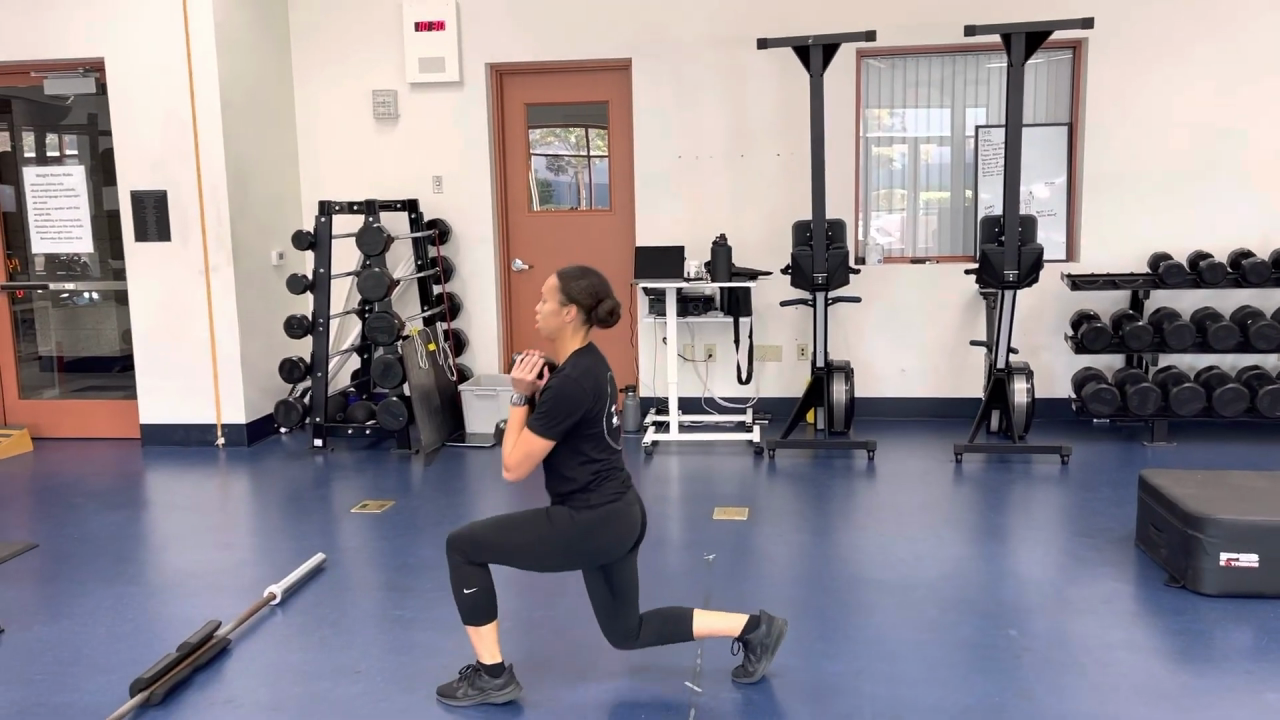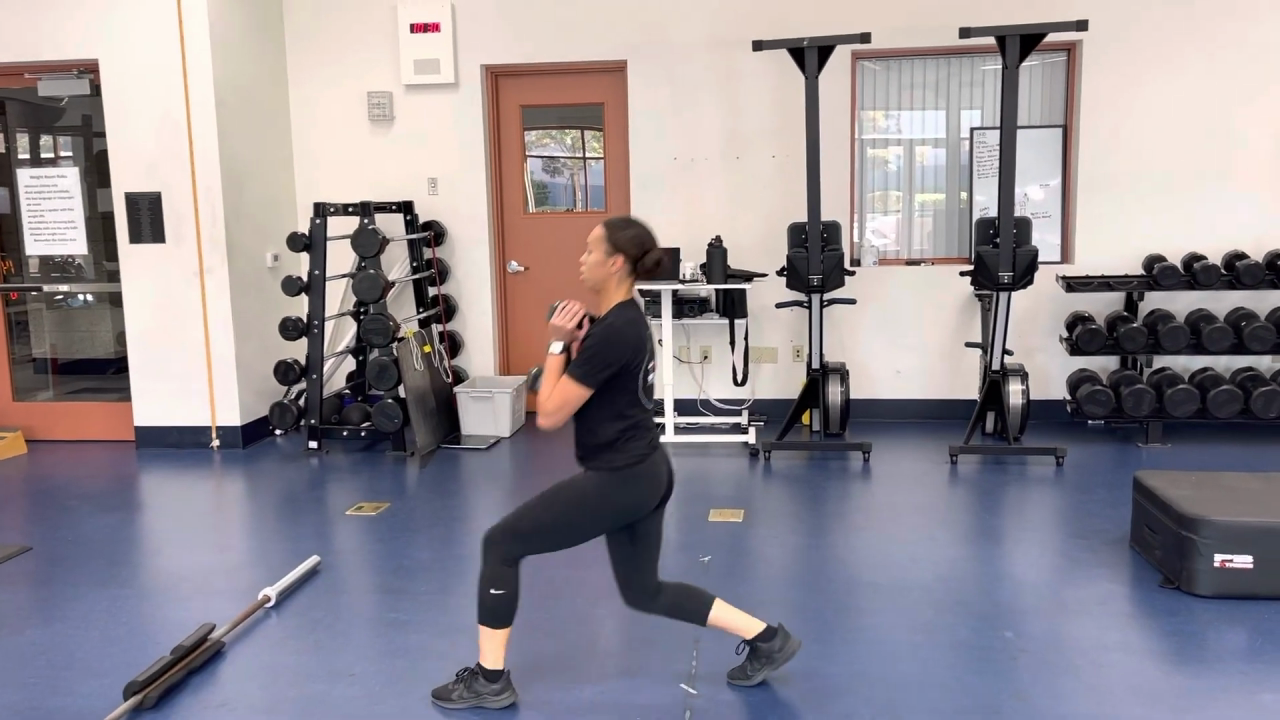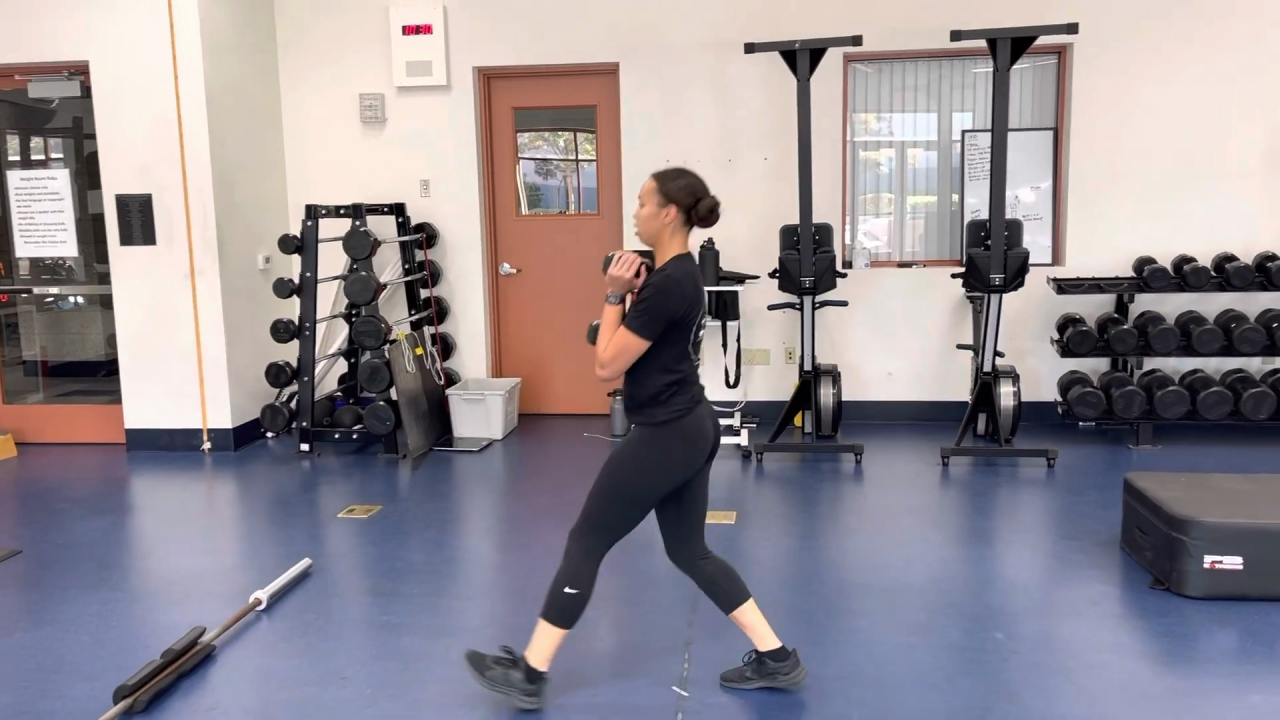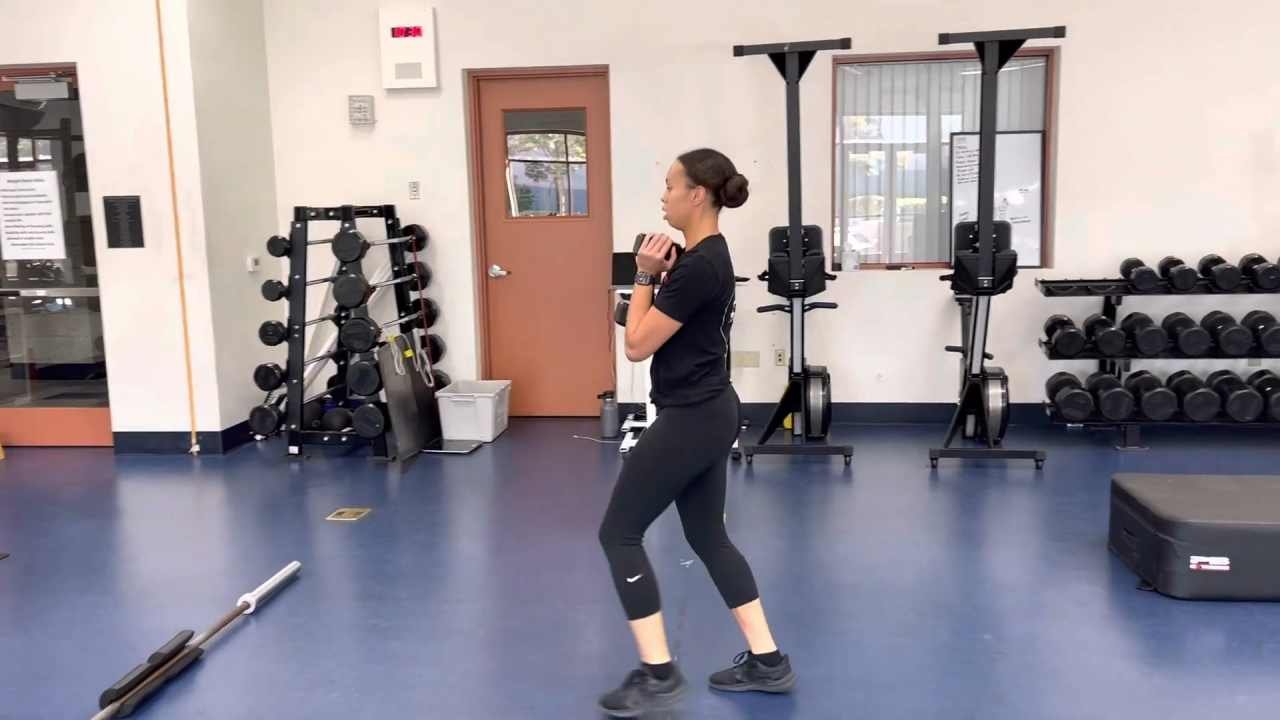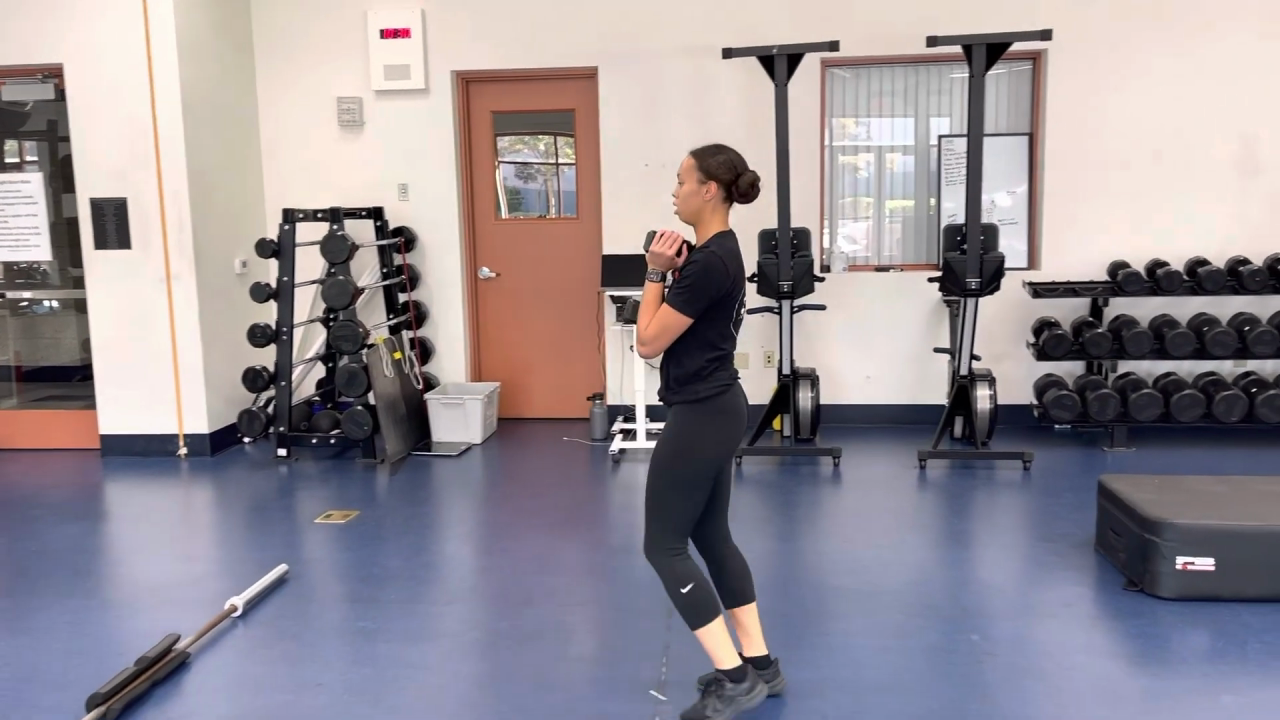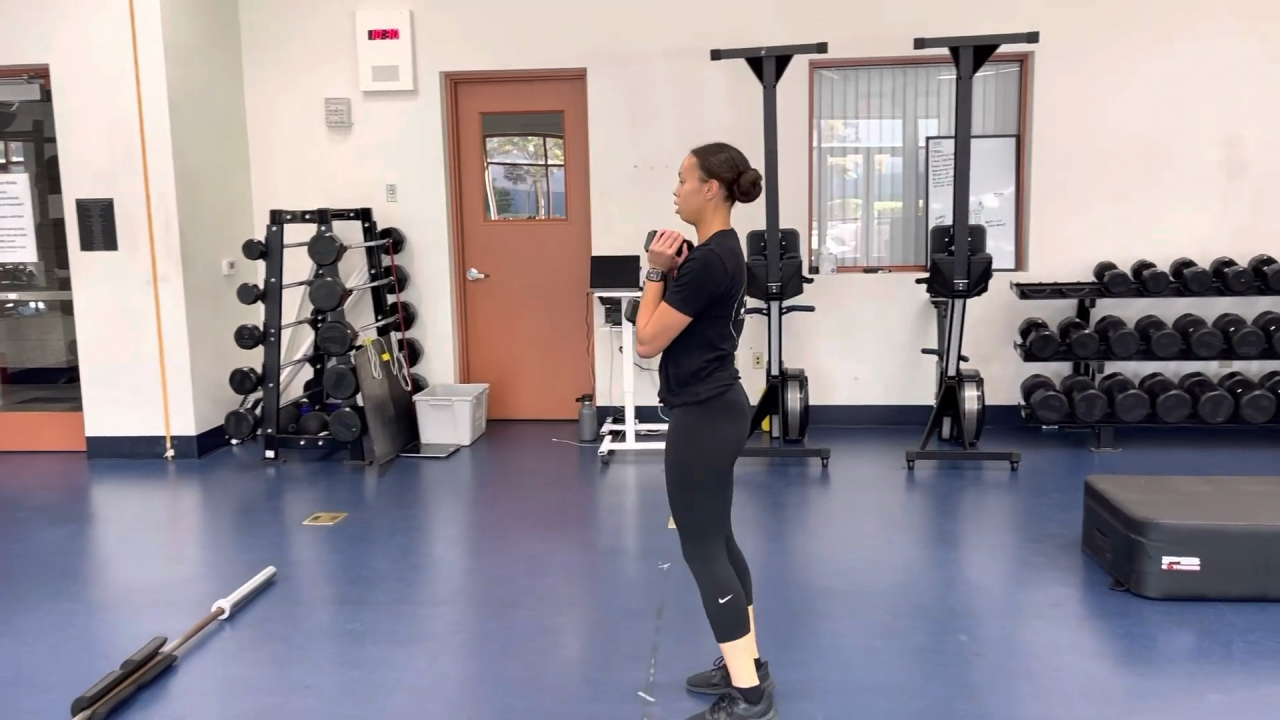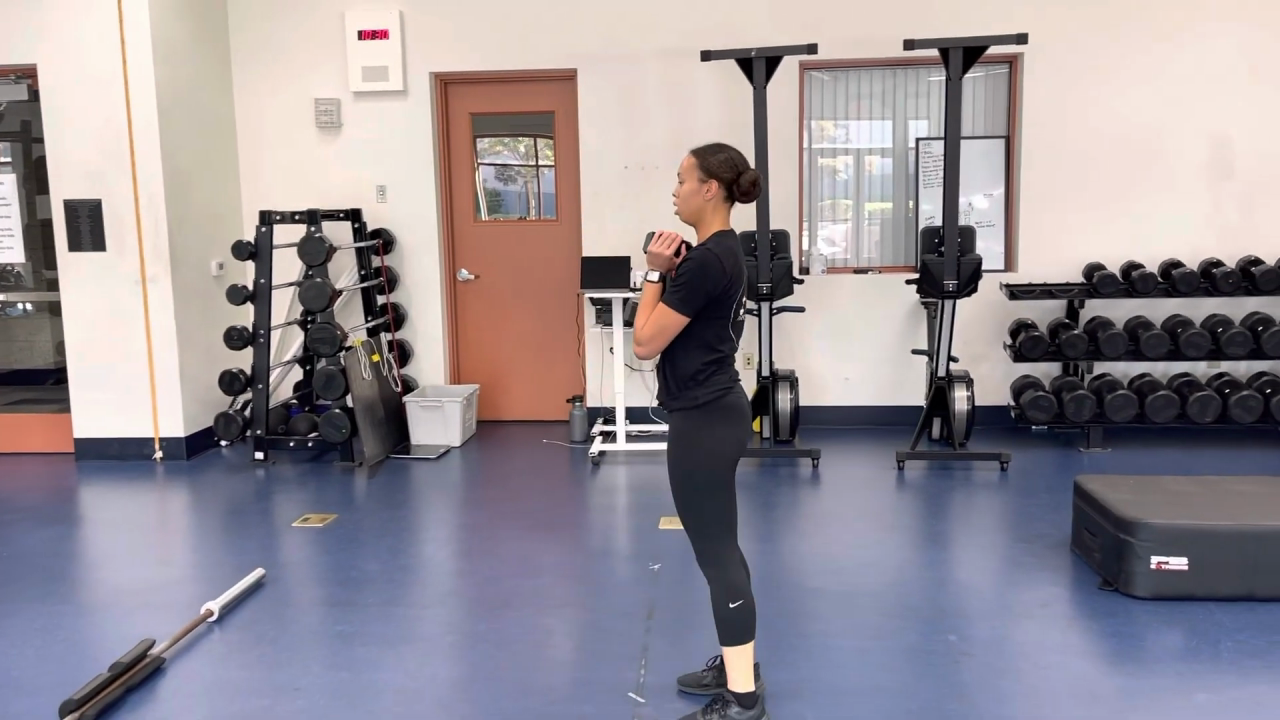
dt=0.2s
person 1, frame 1
left shoulder: (571, 381)
right shoulder: (588, 364)
left elbow: (514, 468)
left wrist: (521, 398)
right wrist: (536, 396)
left hip: (591, 523)
right hip: (617, 516)
left knee: (464, 546)
right knee: (627, 630)
left ankle: (492, 675)
right ankle: (754, 628)
person 1, frame 2
left shoulder: (613, 331)
right shoulder: (625, 319)
left elbow: (550, 415)
right elbow: (578, 390)
left wrist: (559, 345)
right wrist: (575, 345)
left hip: (619, 480)
right hip: (645, 474)
left knee: (501, 545)
right knee: (644, 591)
left ankle: (490, 679)
right ankle: (766, 638)
person 1, frame 3
left shoulder: (667, 284)
right shoulder: (679, 274)
left elbow: (607, 367)
right elbow: (635, 345)
left wrist: (614, 297)
right wrist: (629, 295)
left hip: (664, 436)
right hip: (692, 429)
left knee: (587, 542)
right knee: (690, 551)
left ankle: (528, 673)
right ankle: (776, 657)
person 1, frame 4
left shoulder: (697, 265)
right shoulder: (707, 256)
left elbow: (637, 346)
right elbow: (669, 326)
left wrist: (645, 276)
right wrist: (661, 275)
left hip: (689, 419)
right hip: (713, 412)
left knee: (619, 533)
right knee: (708, 539)
left ankle: (658, 673)
right ankle: (767, 661)
person 1, frame 5
left shoulder: (709, 261)
right shoulder: (717, 252)
left elbow: (649, 342)
right elbow: (675, 323)
left wrist: (656, 272)
right wrist: (671, 271)
left hip: (699, 415)
right hip: (717, 409)
left knee: (664, 547)
right knee: (711, 537)
right ankle: (759, 662)
person 1, frame 6
left shoulder: (708, 259)
right shoulder: (720, 251)
left elbow: (648, 340)
right elbow: (679, 323)
left wrist: (656, 271)
right wrist: (671, 270)
left hip: (702, 417)
right hip: (719, 408)
left knee: (701, 552)
right knee: (716, 540)
right ankle: (749, 666)
person 1, frame 7
left shoulder: (706, 260)
right shoulder: (721, 251)
left elbow: (646, 342)
right elbow: (678, 325)
left wrist: (655, 273)
right wrist: (670, 272)
left hip: (703, 420)
right hip: (718, 410)
left knee: (715, 553)
right knee: (718, 544)
right ankle: (738, 668)
